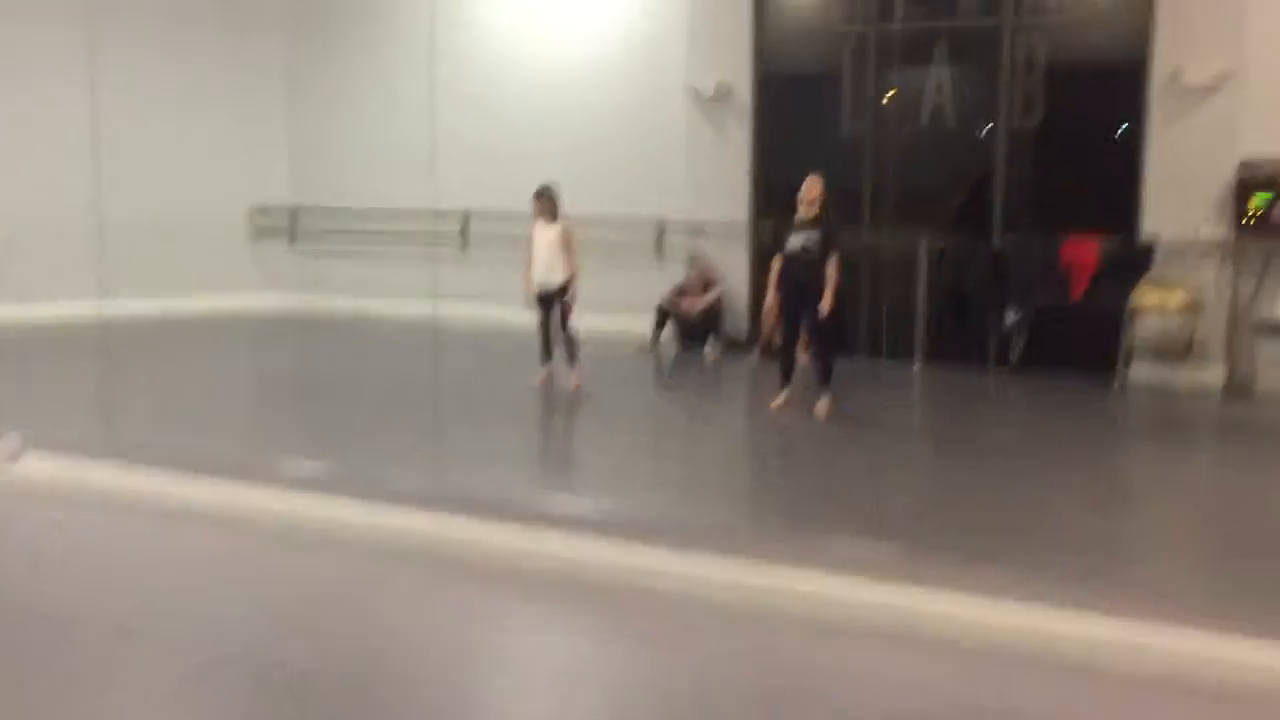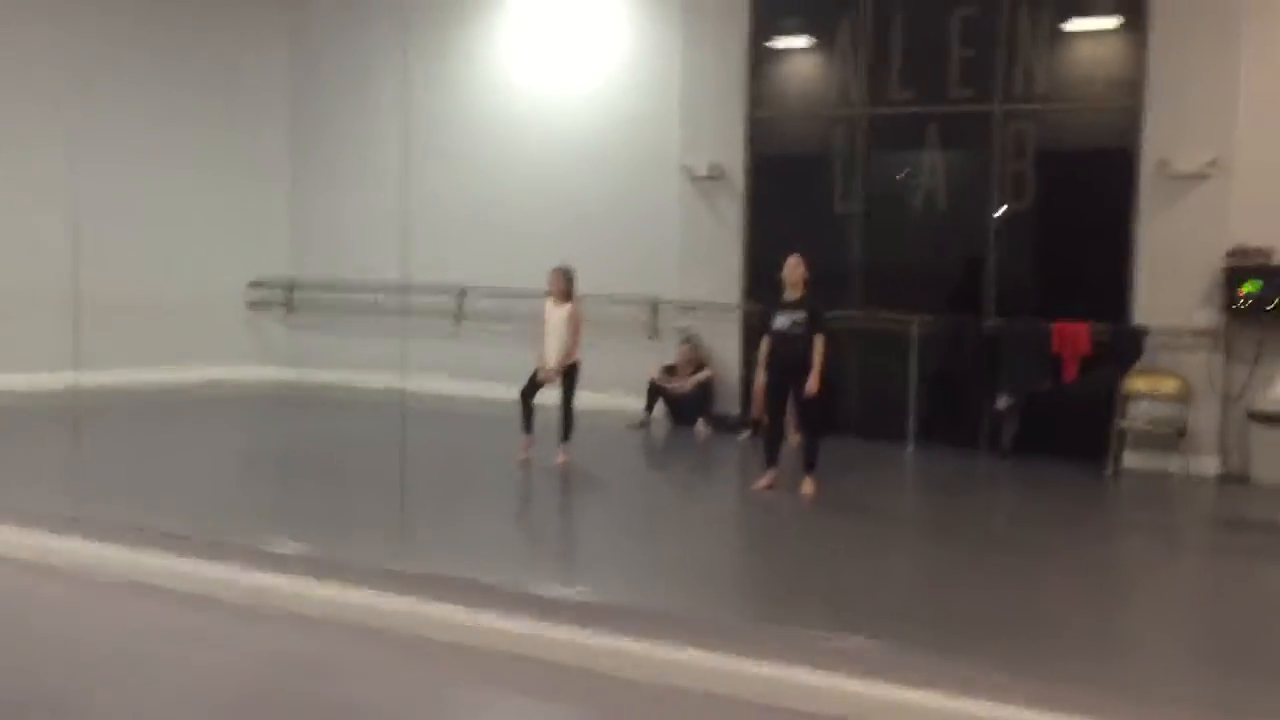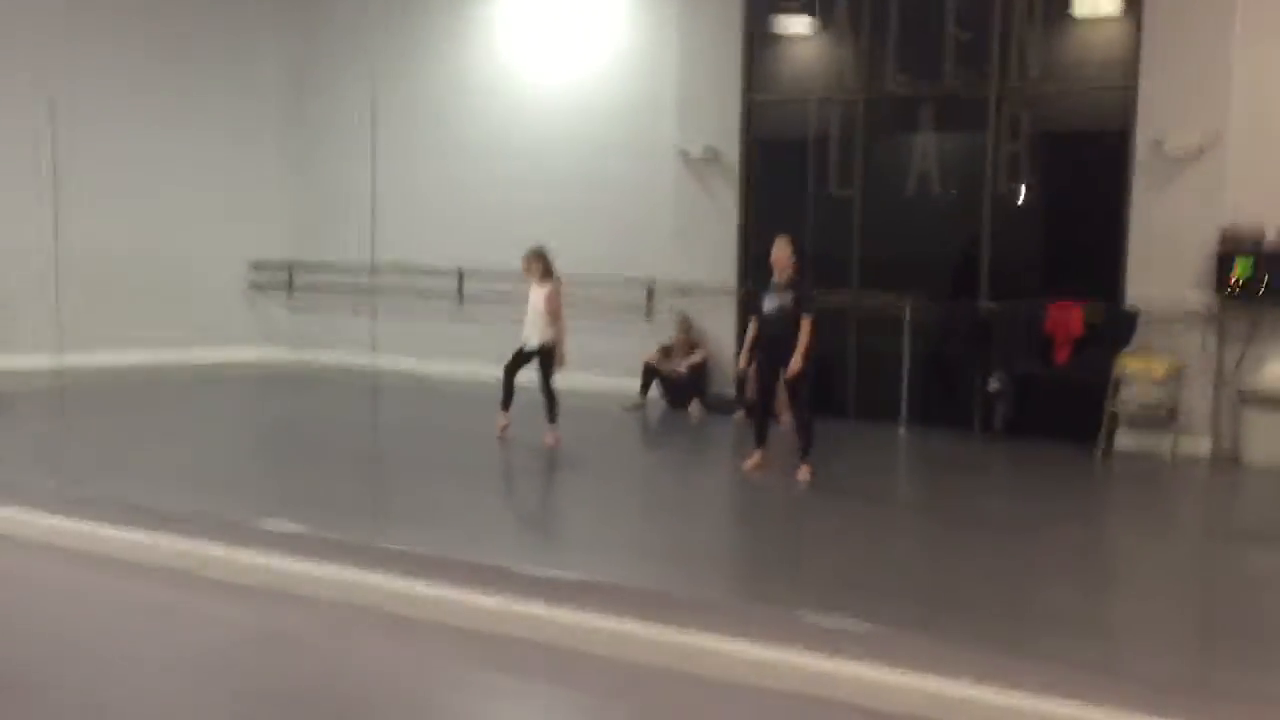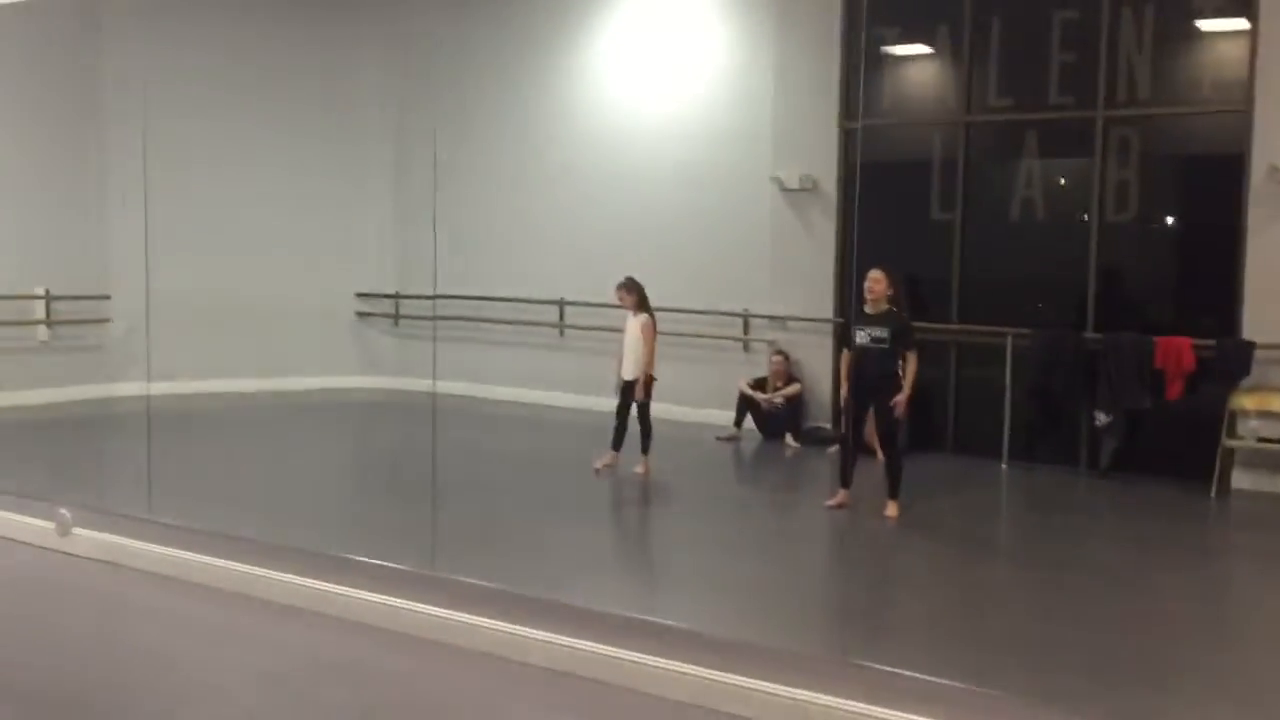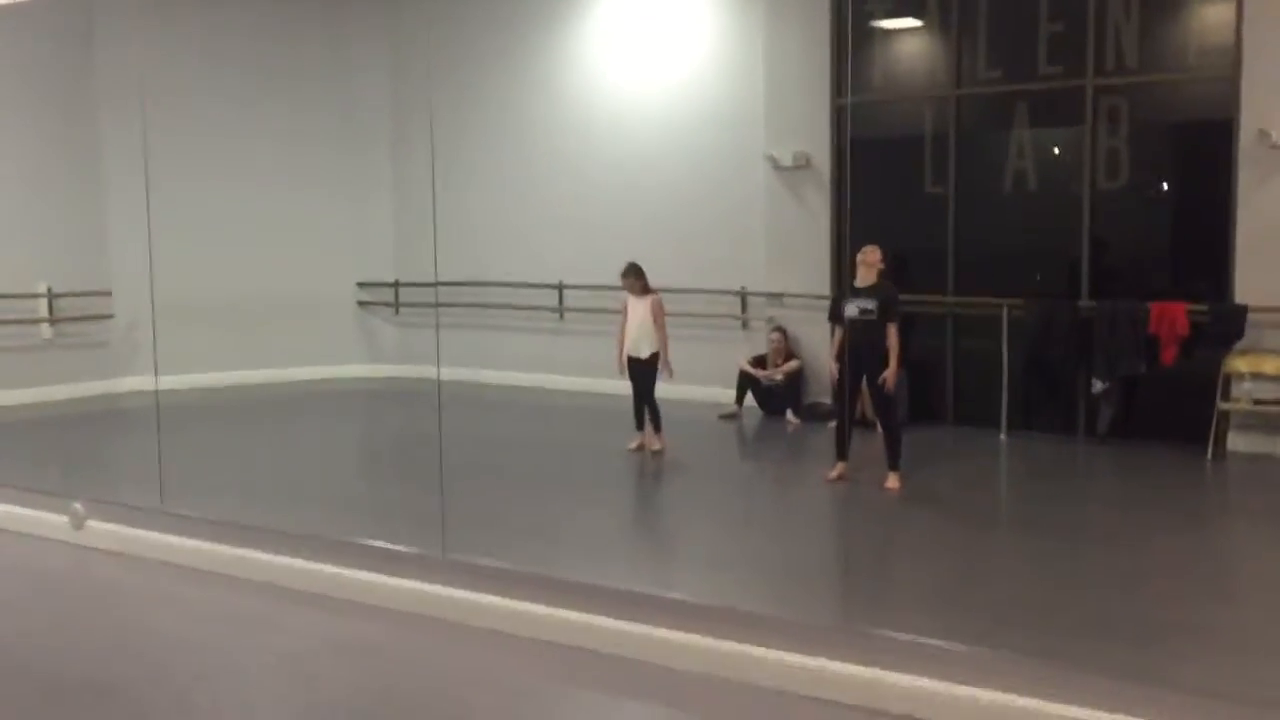
dt=1s
person 1, frame 1
left shoulder: (825, 226)
right shoulder: (789, 224)
left elbow: (832, 262)
right elbow: (778, 259)
left wrist: (828, 295)
right wrist: (771, 290)
left hip: (816, 292)
right hip: (790, 290)
left knee: (821, 342)
right knee: (788, 340)
left ankle: (824, 394)
right ankle: (785, 390)
person 1, frame 2
left shoulder: (811, 306)
right shoulder: (774, 306)
left elbow: (819, 342)
right elbow: (766, 340)
left wrist: (815, 376)
right wrist: (761, 371)
left hip: (803, 373)
right hip: (777, 372)
left knee: (808, 423)
right knee: (773, 421)
left ankle: (808, 476)
right ankle: (770, 471)
person 1, frame 3
left shoulder: (799, 288)
right shoulder: (765, 288)
left elbow: (806, 324)
right elbow: (755, 322)
left wrist: (798, 356)
right wrist: (745, 352)
left hip: (792, 354)
right hip: (767, 353)
left knee: (799, 406)
right knee: (762, 401)
left ankle: (804, 462)
right ankle: (758, 452)
person 1, frame 4
left shoulder: (898, 320)
right shoulder: (854, 318)
left elbow: (911, 357)
left wrist: (905, 391)
right wrist: (843, 383)
left hip: (887, 389)
right hip: (857, 387)
left knee: (889, 443)
right knee: (848, 439)
left ankle: (892, 500)
right ankle: (843, 492)
person 1, frame 5
left shoulder: (886, 292)
right shoulder: (844, 294)
left elbow: (892, 330)
right elbow: (839, 329)
left wrist: (893, 366)
right wrist: (834, 360)
left hip: (877, 361)
right hip: (849, 360)
left knee: (886, 415)
right knee: (842, 411)
left ankle: (893, 471)
right ankle: (841, 464)
person 2, frame 1
left shoulder: (562, 229)
right shoulder: (536, 227)
left elbow: (571, 260)
right elbow: (532, 257)
left wrist: (572, 289)
right wrist: (529, 285)
left hip: (560, 284)
right hip: (542, 285)
left knee: (563, 326)
right knee: (545, 325)
left ankle: (574, 369)
right ankle: (547, 368)
person 2, frame 2
left shoulder: (572, 310)
right shoulder: (547, 306)
left elbow: (571, 344)
right elbow: (542, 339)
left wrist: (555, 369)
right wrist: (541, 367)
left hip: (567, 364)
right hip: (547, 363)
left knee: (566, 404)
right knee: (526, 394)
left ankle: (563, 449)
right ankle: (528, 438)
person 2, frame 3
left shoulder: (551, 289)
right shoulder: (534, 286)
left elbow: (558, 321)
left wrist: (559, 350)
left hip: (545, 344)
right hip: (529, 341)
left knee: (545, 384)
right knee: (509, 370)
left ankle: (552, 428)
right ankle: (504, 415)
person 2, frame 4
left shoulder: (646, 320)
right shoulder: (629, 317)
left elbow: (648, 354)
right elbow: (624, 349)
left wrist: (641, 383)
right wrist: (619, 376)
left hip: (641, 377)
right hip: (628, 376)
left knee: (643, 417)
right knee: (621, 414)
left ankle: (644, 460)
right ankle: (612, 456)
person 2, frame 5
left shoulder: (654, 301)
right shoulder: (628, 301)
left elbow: (661, 331)
right elbow: (623, 329)
left wrist: (665, 358)
right wrist: (619, 356)
left hip: (650, 355)
right hip: (632, 355)
left knee: (648, 396)
right knee: (637, 396)
left ankle: (658, 437)
right ankle: (640, 436)
